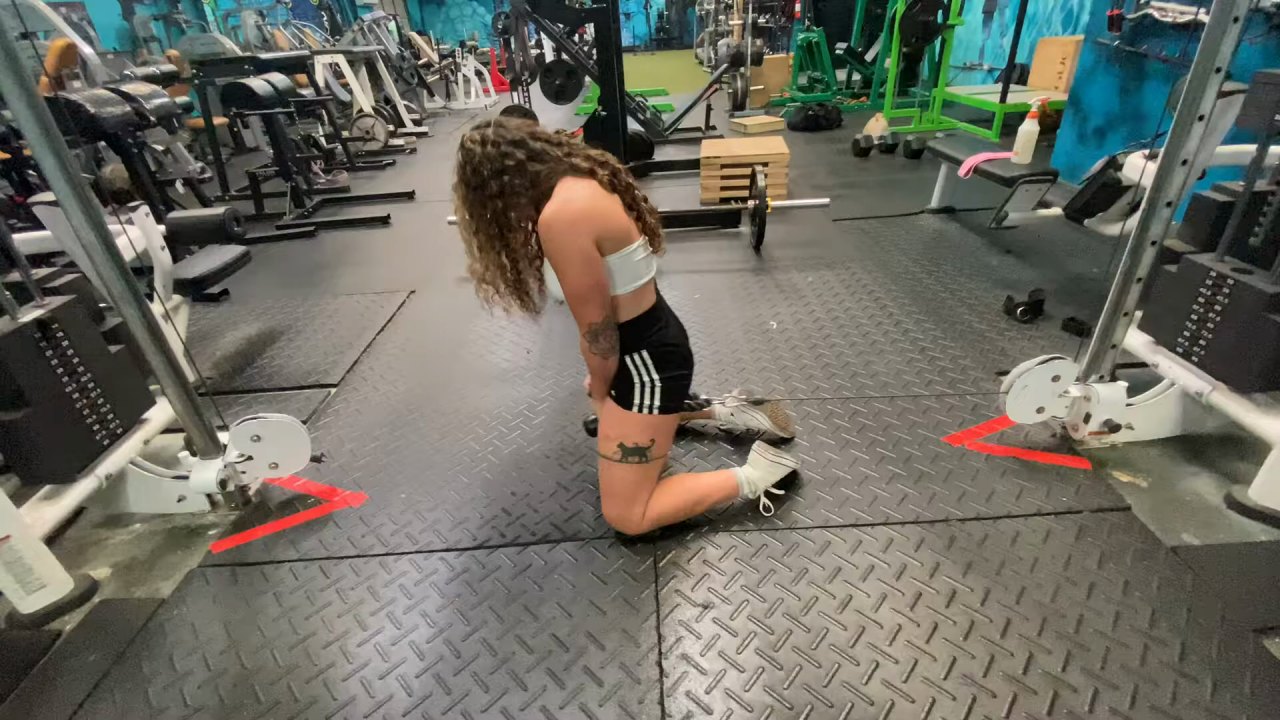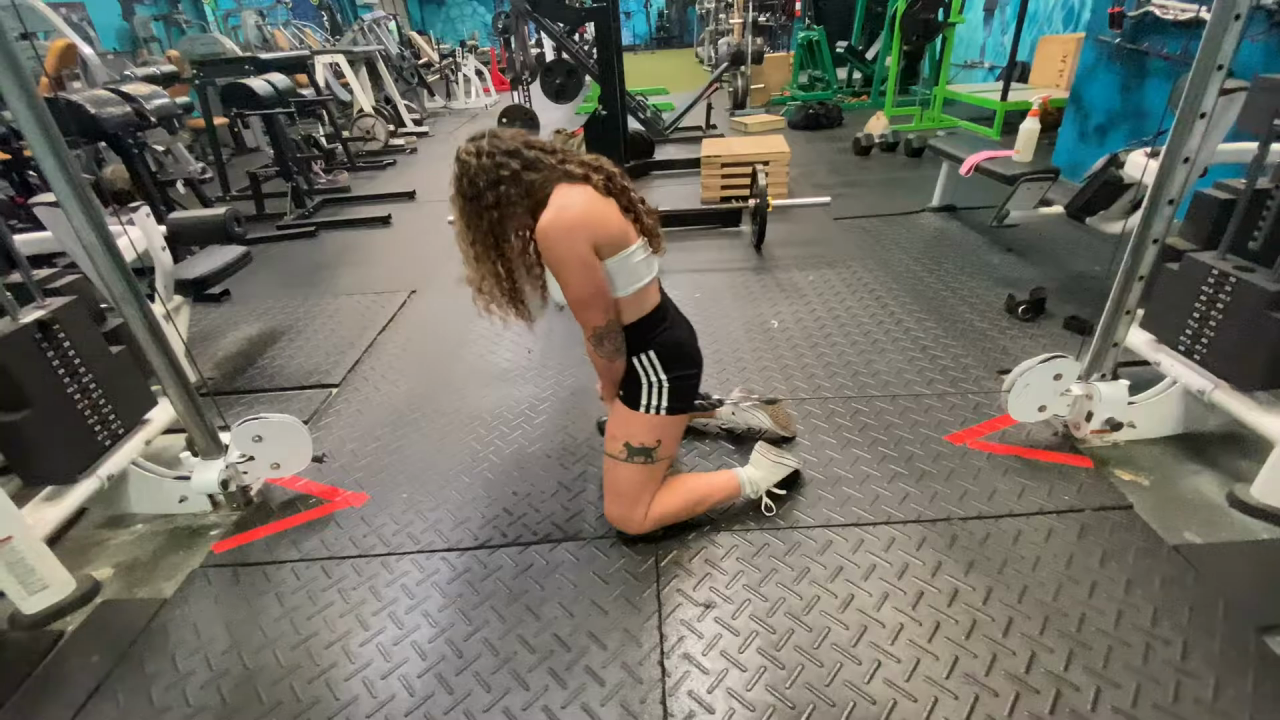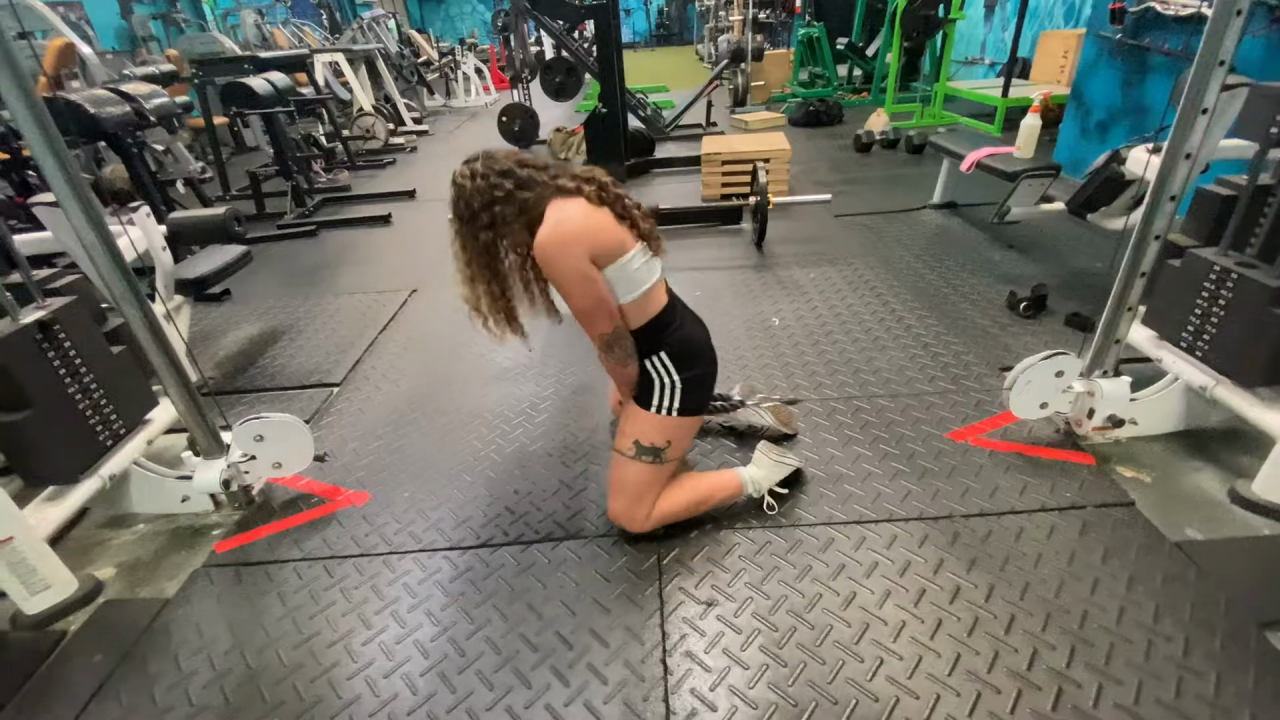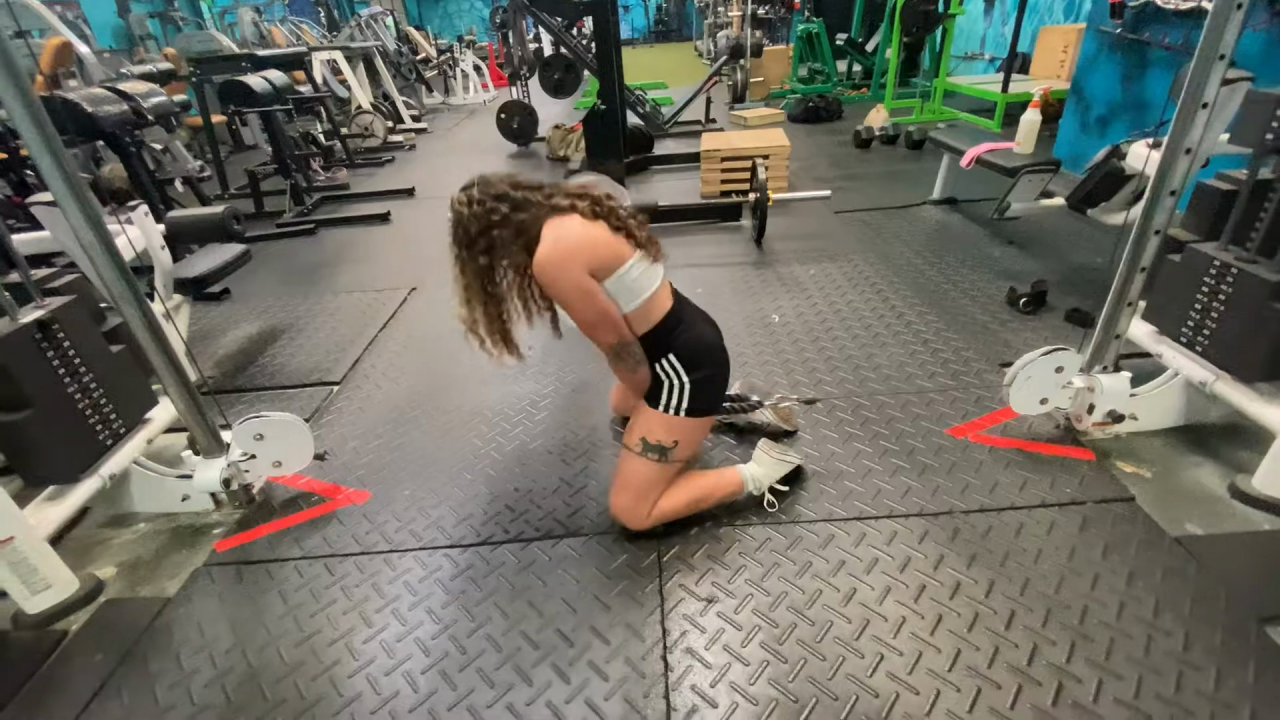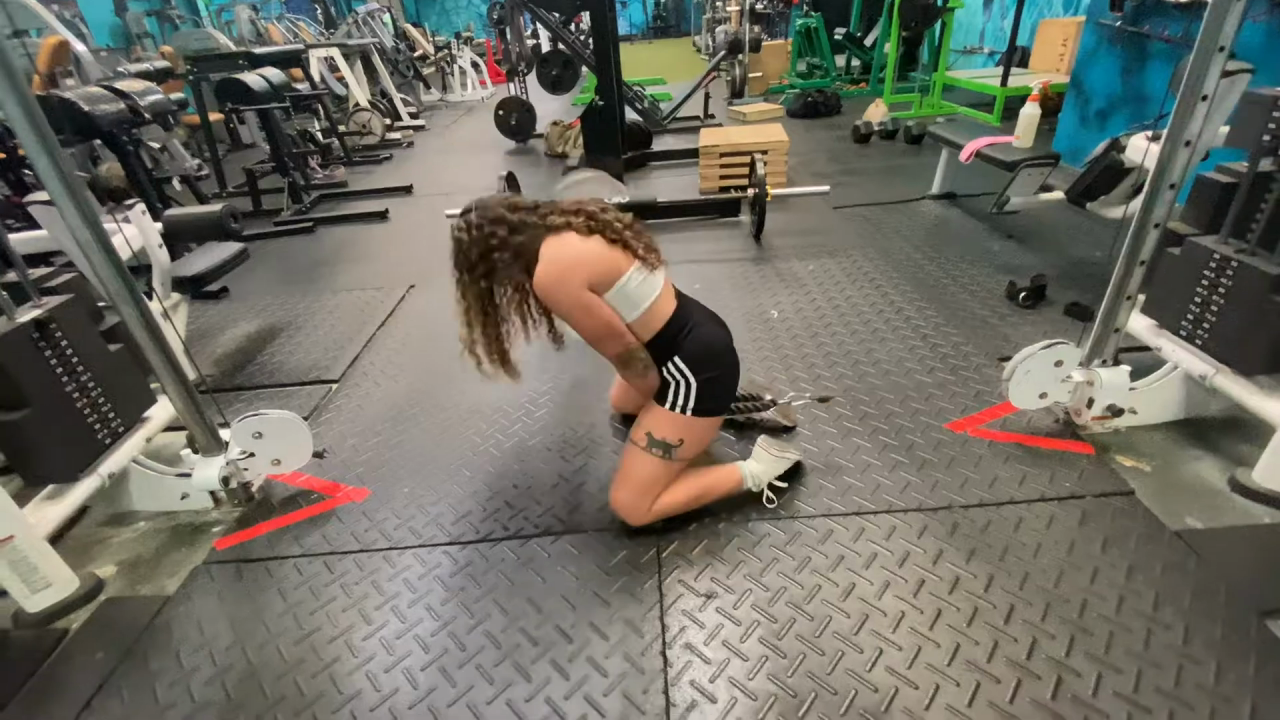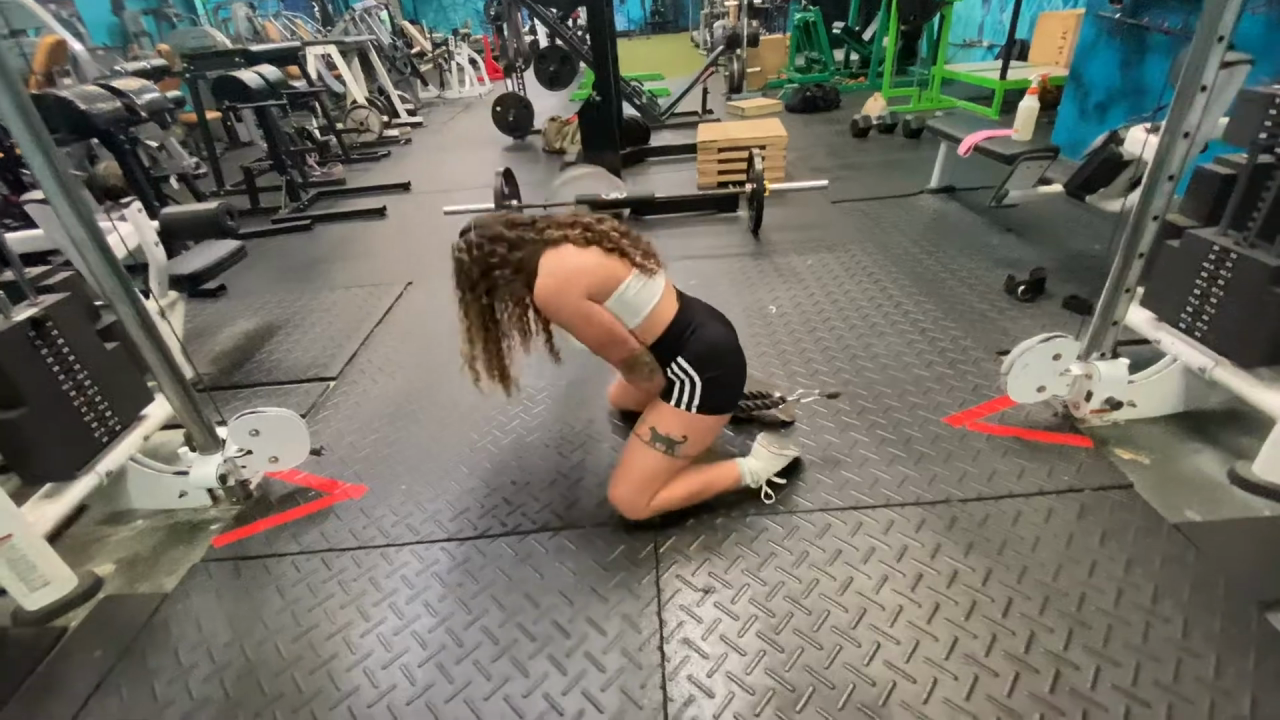
dt=0.1s
person 1, frame 1
left shoulder: (561, 214)
right shoulder: (581, 175)
left elbow: (595, 320)
left wrist: (600, 384)
right wrist: (603, 382)
left hip: (646, 359)
right hip: (654, 339)
left knee: (626, 516)
right knee: (612, 415)
left ankle: (751, 477)
right ankle: (731, 413)
person 1, frame 2
left shoulder: (557, 221)
right shoulder: (577, 182)
left elbow: (598, 323)
left wrist: (610, 386)
right wrist: (612, 386)
left hip: (654, 360)
right hip: (659, 339)
left knee: (627, 515)
right knee: (623, 413)
left ankle: (753, 476)
right ankle: (732, 412)
person 1, frame 3
left shoulder: (554, 237)
right shoulder: (571, 196)
left elbow: (607, 332)
left wrist: (628, 391)
right wrist: (629, 393)
left hip: (675, 363)
right hip: (677, 337)
left knee: (630, 513)
right knee: (624, 412)
left ankle: (756, 477)
person 1, frame 4
left shoulder: (553, 254)
right shoulder: (570, 212)
left elbow: (615, 341)
left wrist: (641, 394)
left hip: (683, 364)
right hip: (686, 337)
left knee: (631, 510)
right knee: (622, 407)
left ankle: (755, 473)
person 1, frame 5
left shoulder: (552, 274)
right shoulder: (566, 226)
left elbow: (623, 350)
left wrist: (660, 400)
left hip: (699, 366)
right hip: (698, 334)
left knee: (631, 505)
right knee: (622, 402)
left ankle: (755, 471)
right ankle: (728, 406)
person 1, frame 6
left shoulder: (552, 285)
right shoulder: (566, 236)
left elbow: (626, 355)
left wrist: (664, 402)
left hip: (703, 366)
right hip: (703, 333)
left knee: (629, 500)
right knee: (620, 397)
left ankle: (753, 468)
right ankle: (730, 405)
